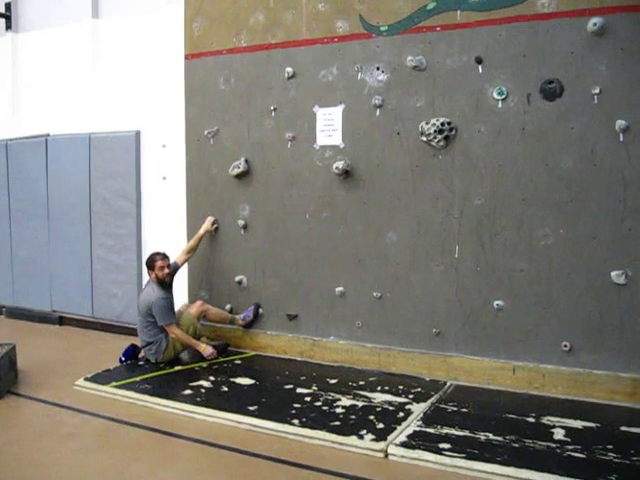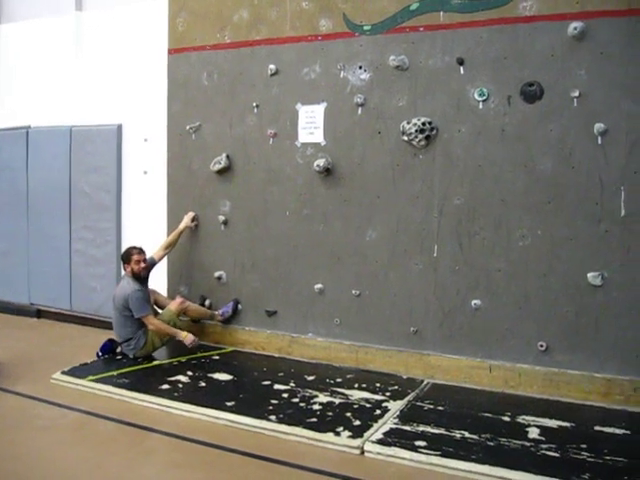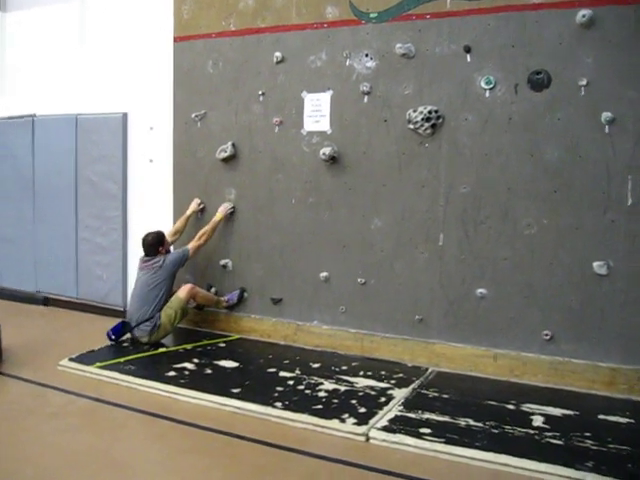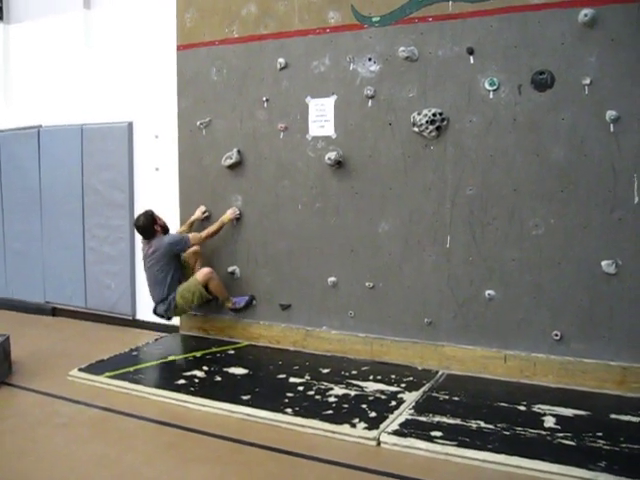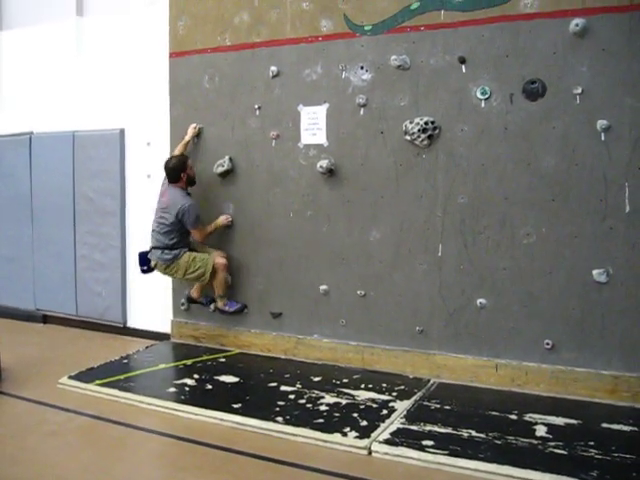
dt=1s
person 1, frame 1
left shoulder: (164, 278)
right shoulder: (158, 298)
left elbow: (186, 254)
right elbow: (173, 332)
left wrist: (202, 231)
right wrist: (201, 348)
left hip: (156, 343)
right hip: (160, 350)
left knee: (187, 308)
right knee: (199, 306)
left ankle: (207, 343)
right ankle: (240, 320)
person 1, frame 2
left shoulder: (138, 274)
right shoulder: (133, 291)
left elbow: (164, 249)
right elbow: (152, 324)
left wrist: (182, 227)
right wrist: (182, 335)
left hip: (133, 338)
right hip: (138, 345)
left knee: (151, 294)
right knee: (180, 303)
right ankle: (218, 316)
person 1, frame 3
left shoulder: (145, 261)
right shoulder: (167, 263)
left elbow: (174, 235)
right elbow: (199, 240)
left wrist: (190, 212)
right wrist: (219, 216)
left hip: (136, 328)
right hip: (149, 331)
right knee: (189, 289)
left ankle: (198, 300)
right ankle: (223, 303)
person 1, frame 4
left shoulder: (149, 243)
right shoulder: (166, 243)
left elbow: (178, 236)
right elbow: (202, 237)
left wrist: (194, 219)
right wrist: (225, 219)
right hip: (171, 304)
left knee: (194, 250)
right knee: (207, 272)
left ankle: (202, 294)
right ankle: (230, 303)
person 1, frame 5
left shoulder: (168, 185)
right shoulder: (186, 204)
left elbow: (176, 158)
right elbow: (200, 235)
left wrist: (188, 138)
right wrist: (218, 223)
left hip: (171, 250)
right hip: (169, 259)
left knee: (218, 256)
right knee: (220, 263)
left ankle: (196, 293)
right ankle: (222, 303)
